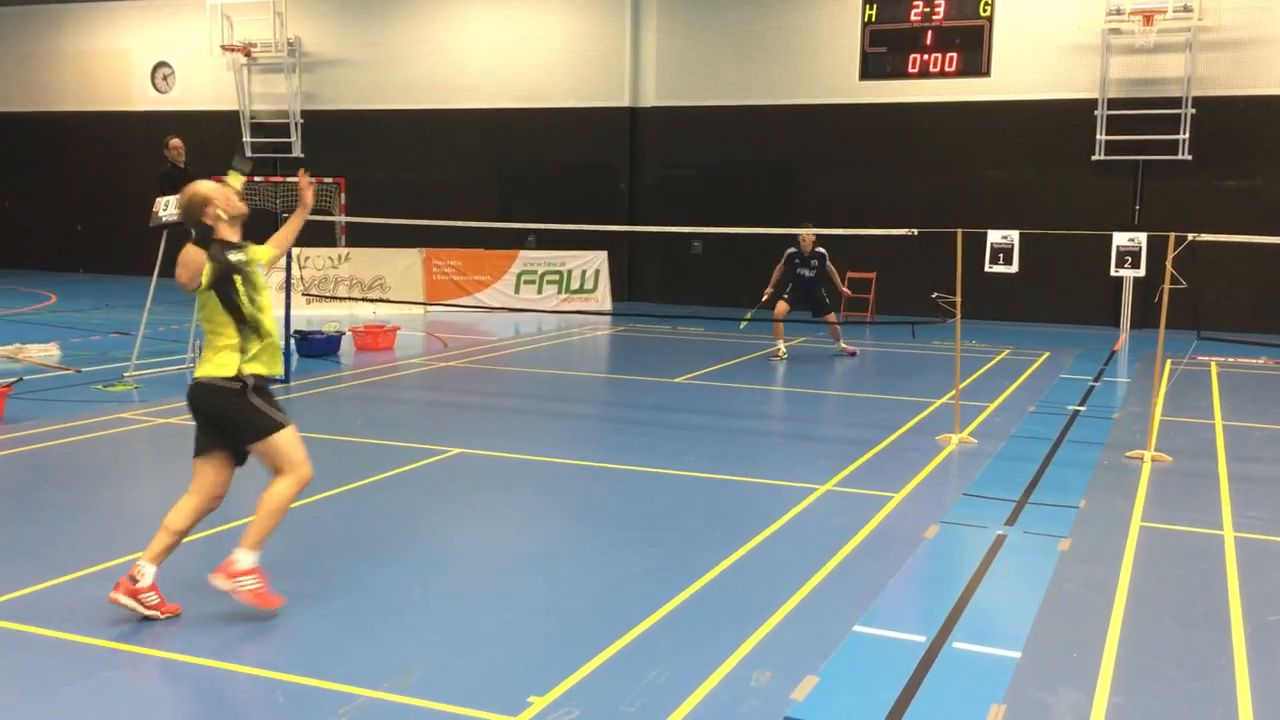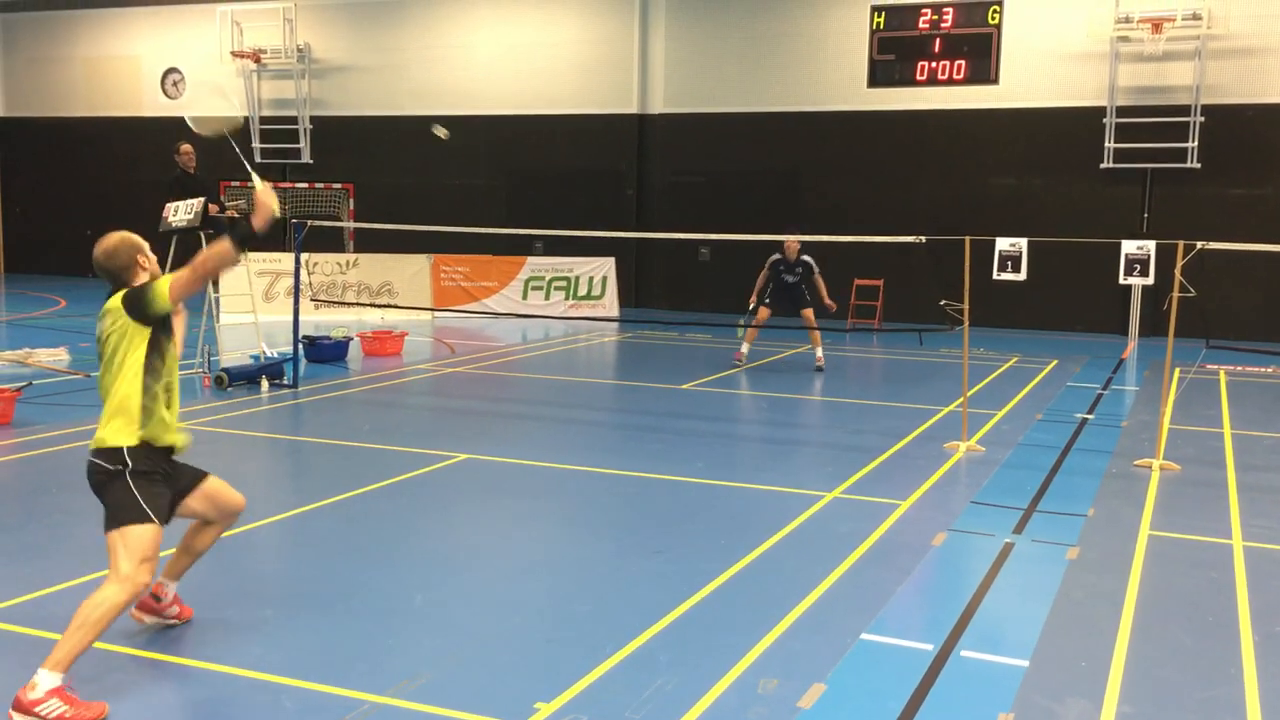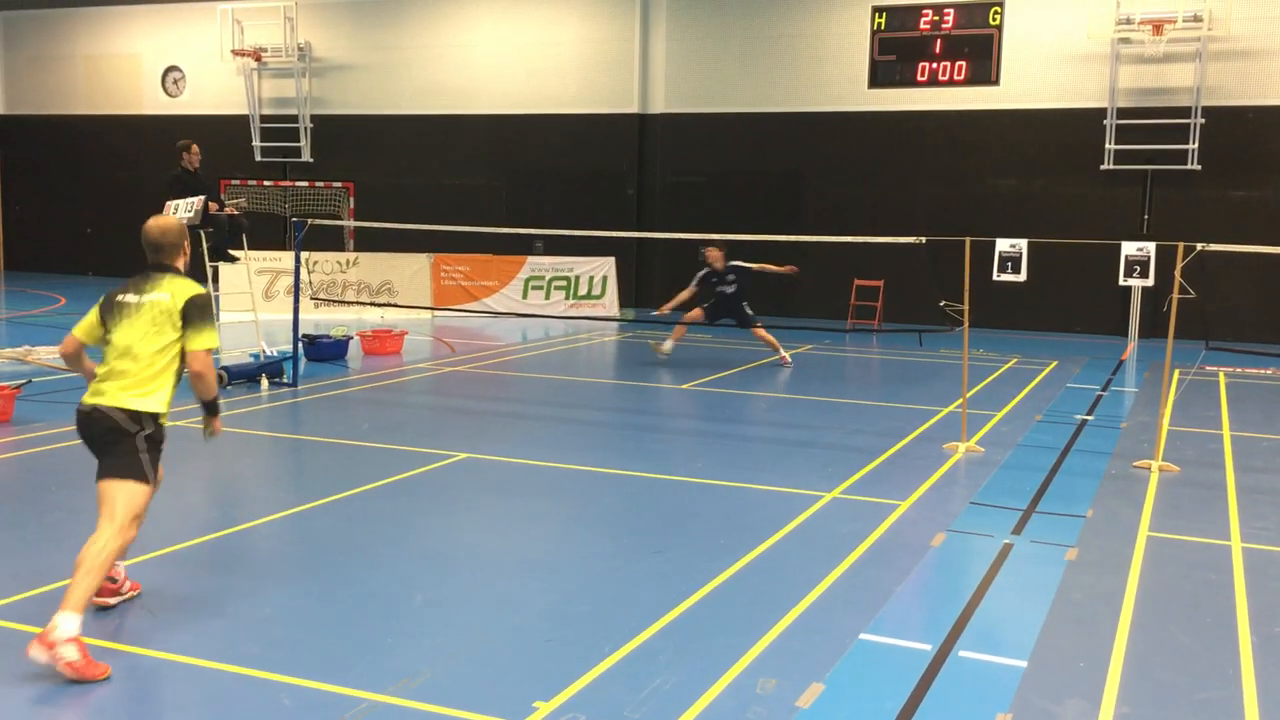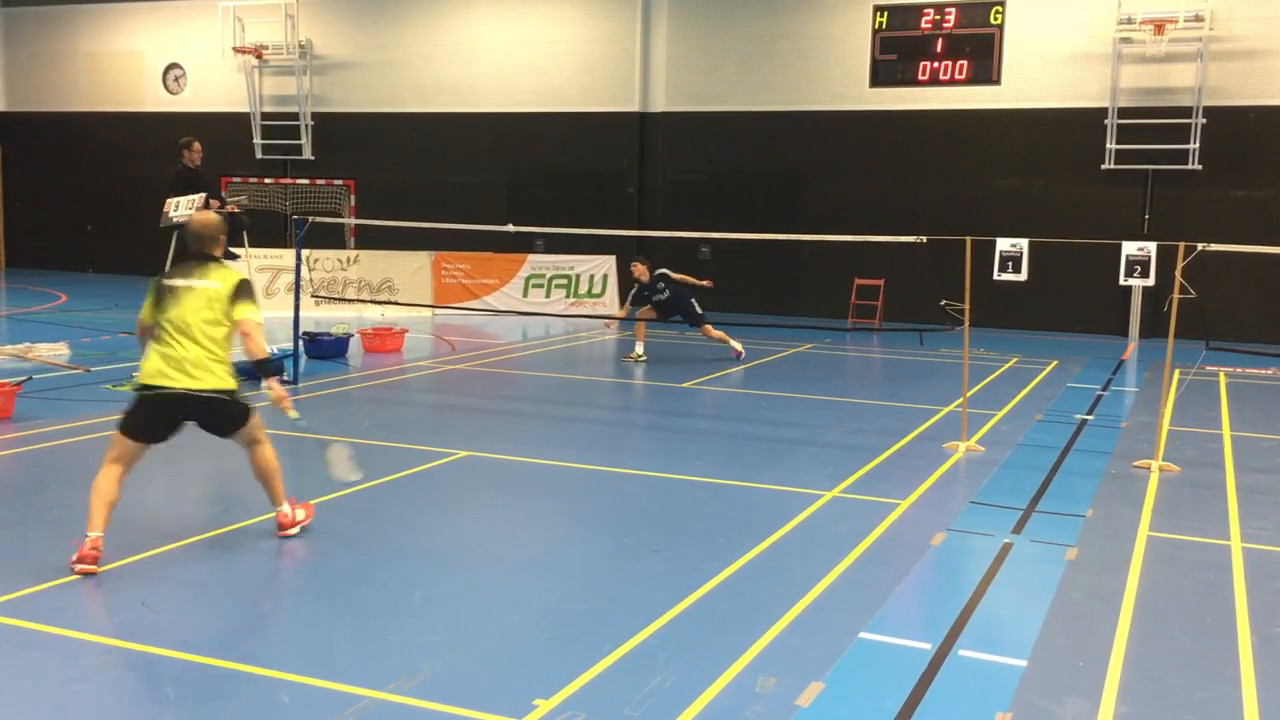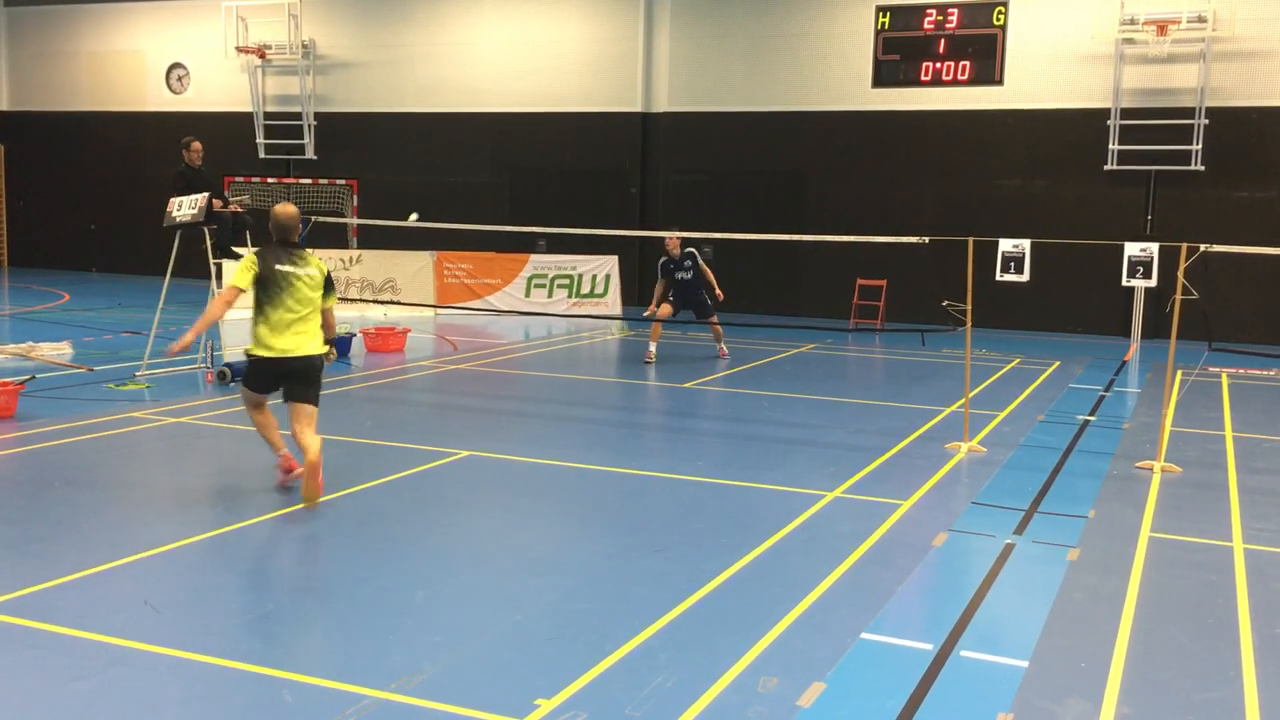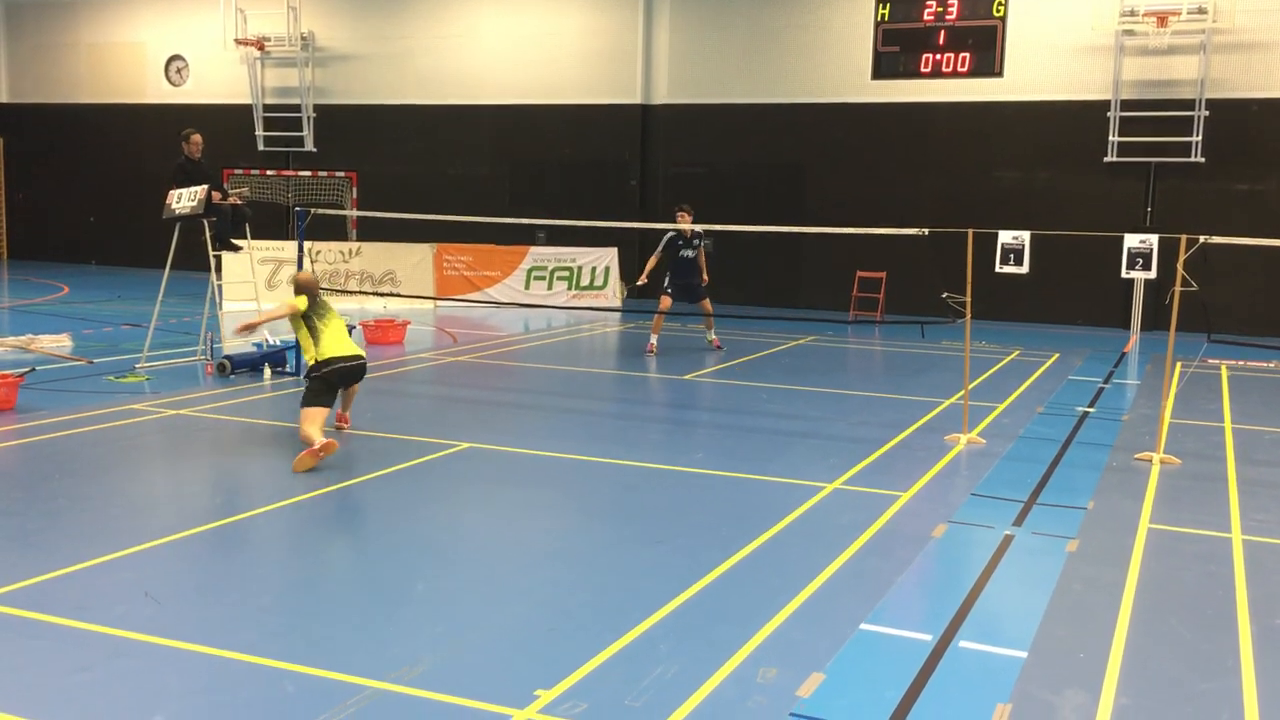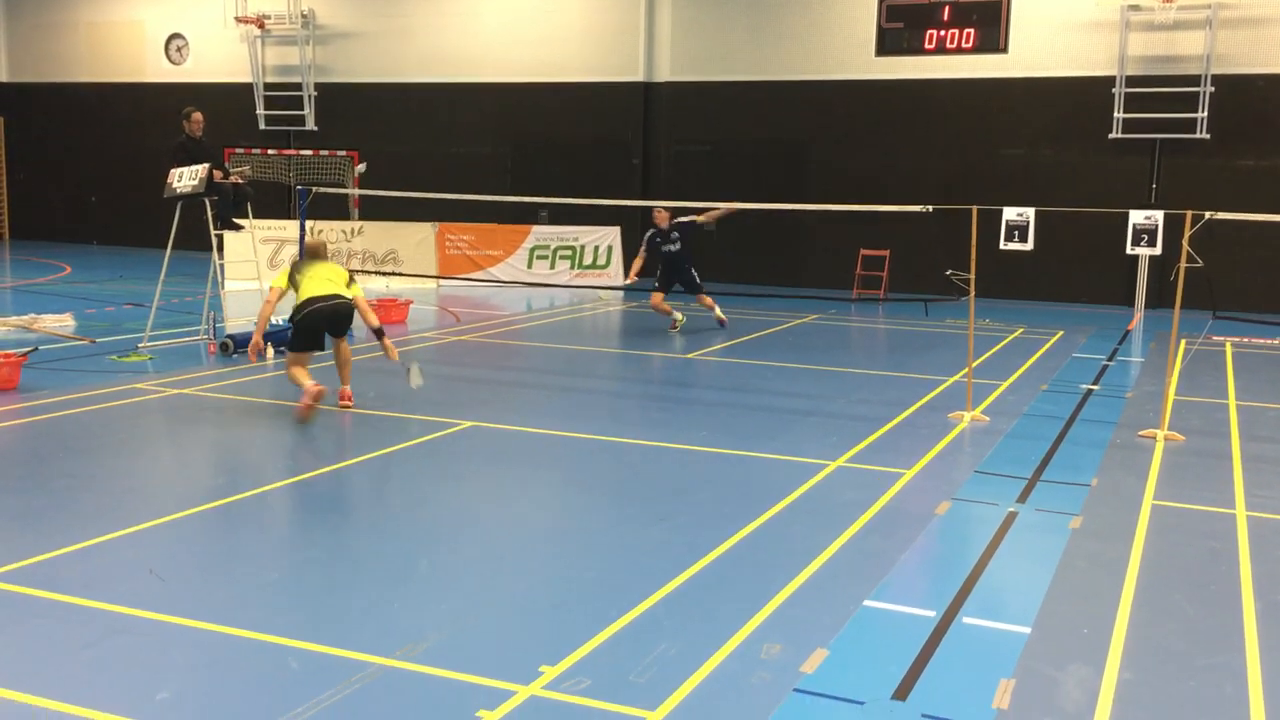
dt=0.4s
person 1, frame 1
left shoulder: (239, 253)
right shoulder: (218, 256)
left elbow: (271, 252)
right elbow: (187, 278)
left wrist: (303, 209)
right wrist: (201, 243)
left hip: (215, 389)
right hip: (236, 386)
left knee: (205, 494)
right knee: (295, 472)
left ankle: (139, 581)
right ankle: (240, 566)
person 1, frame 2
left shoulder: (130, 322)
right shoulder: (130, 303)
right elbow: (197, 271)
left wrist: (172, 328)
right wrist: (251, 227)
left hip: (149, 456)
right hip: (126, 461)
left knee: (228, 506)
right knee: (129, 576)
left ankle: (160, 594)
person 1, frame 3
left shoulder: (118, 294)
right shoulder: (192, 296)
left elbow: (69, 349)
right elbow: (200, 367)
right wrist: (212, 413)
left hip: (95, 410)
right hip: (129, 419)
left knee: (147, 484)
right knee: (117, 528)
left ankle: (107, 579)
right ankle: (60, 634)
person 1, frame 4
left shoulder: (164, 279)
right shoulder: (234, 281)
left elbow: (143, 330)
right elbow: (249, 330)
right wrist: (270, 378)
left hip: (157, 387)
right hip: (210, 390)
left knee: (114, 465)
right knee: (257, 441)
left ankle: (92, 545)
right ankle: (285, 514)
person 1, frame 5
left shoulder: (258, 259)
right shoulder: (319, 267)
left elbow: (225, 301)
right elbow: (328, 317)
left wrist: (190, 335)
right wrist: (329, 345)
left hip: (266, 356)
right hip: (306, 358)
left knee: (254, 404)
right knee: (305, 431)
left ankle: (286, 461)
right ankle: (310, 460)
person 1, frame 6
left shoulder: (302, 301)
right shoulder: (327, 306)
left elbow: (290, 307)
left wrist: (258, 320)
left hip: (330, 365)
right hip: (358, 361)
left knee: (308, 429)
left ankle: (319, 443)
right ankle: (343, 416)
person 1, frame 7
left shoulder: (293, 269)
right shoulder: (340, 270)
left elbow: (270, 301)
right elbow: (363, 306)
left wrist: (257, 334)
right wrist: (382, 337)
left hip: (310, 309)
right hip: (341, 305)
left knee: (294, 367)
right knee: (340, 341)
left ankle: (310, 388)
right ankle: (346, 392)
